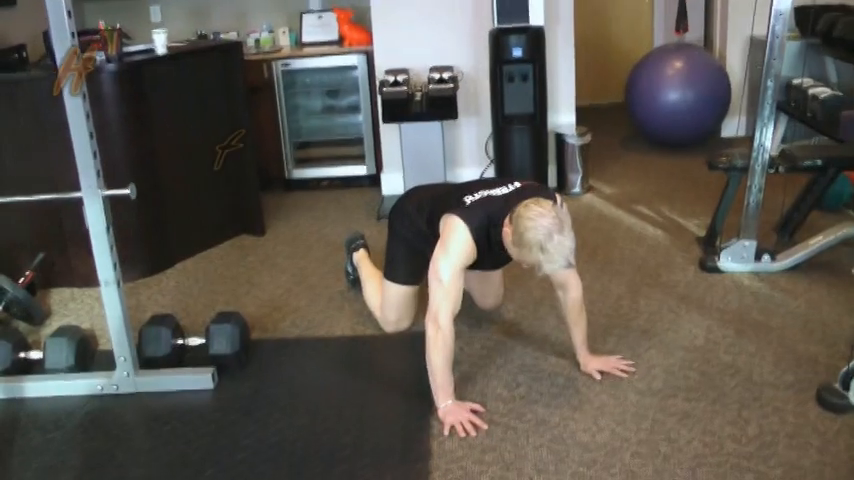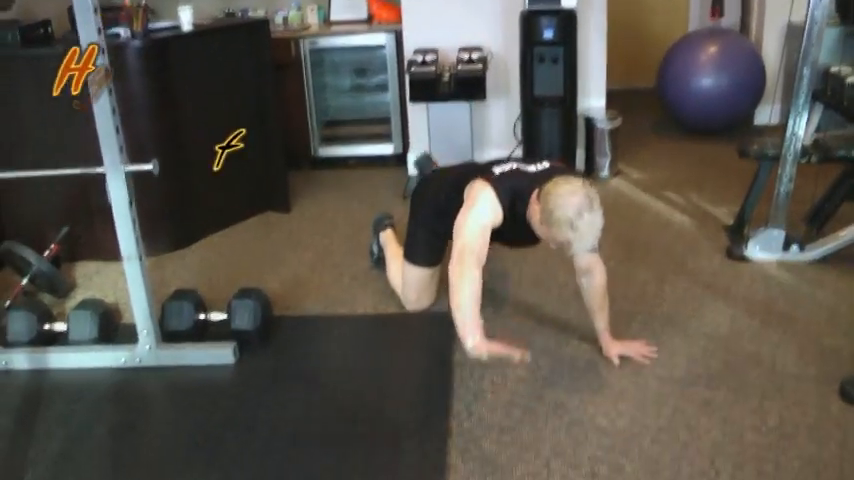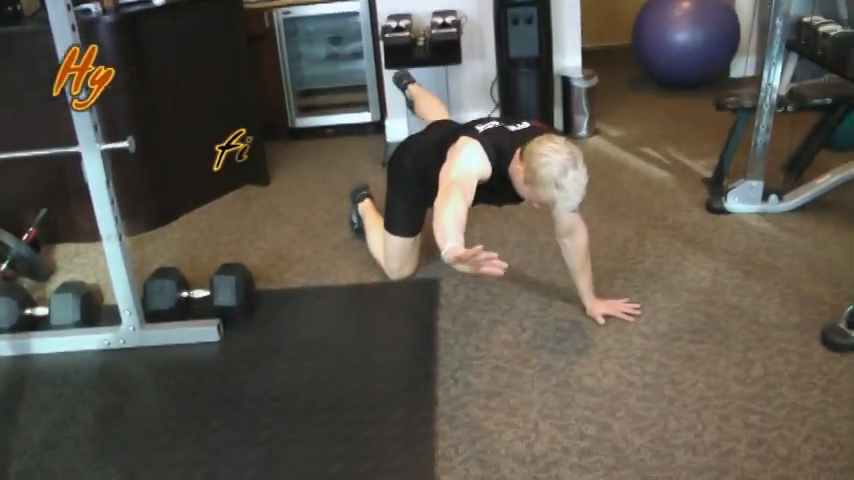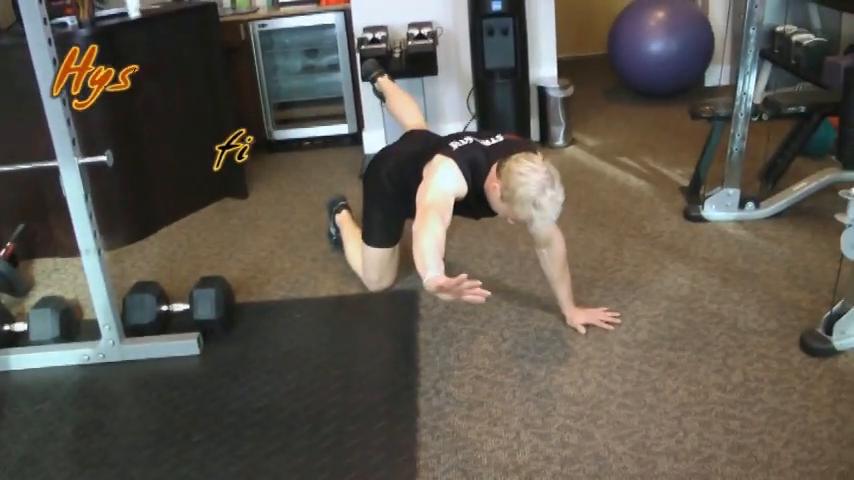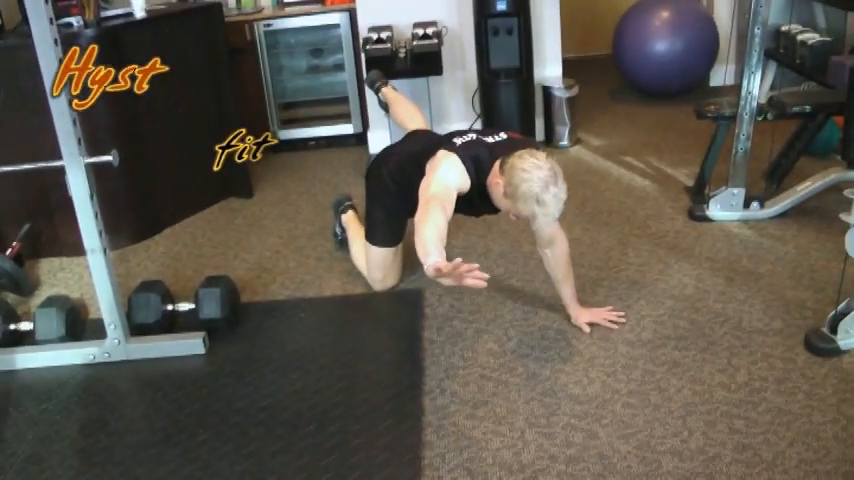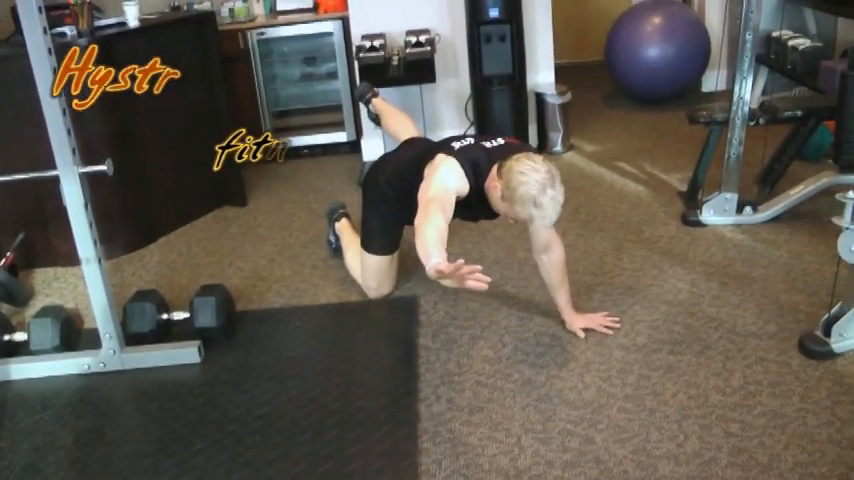
dt=0.4s
person 1, frame 1
left shoulder: (552, 210)
right shoulder: (461, 233)
left elbow: (568, 284)
right elbow: (439, 321)
left wrist: (584, 355)
right wrist: (446, 403)
right hip: (413, 221)
left knee: (490, 303)
right knee: (395, 322)
left ankle: (444, 269)
right ankle: (359, 254)
person 1, frame 2
left shoulder: (573, 201)
right shoulder: (487, 201)
left elbow: (590, 271)
right elbow: (465, 265)
left wrist: (607, 340)
right wrist: (473, 338)
right hip: (436, 202)
right knee: (417, 302)
left ankle: (435, 173)
right ankle: (386, 233)
person 1, frame 3
left shoulder: (554, 157)
right shoulder: (472, 157)
left elbow: (571, 231)
right elbow: (451, 198)
left wrist: (590, 300)
right wrist: (452, 248)
right hip: (413, 167)
right knee: (398, 271)
left ankle: (410, 86)
right ankle: (364, 204)
person 1, frame 4
left shoulder: (530, 165)
right shoulder: (448, 173)
left elbow: (549, 240)
right elbow: (430, 221)
left wrist: (569, 308)
right wrist: (434, 278)
left hip: (423, 147)
right hip: (388, 179)
left knee: (418, 130)
right knee: (378, 282)
left ankle: (380, 79)
right ankle: (342, 215)
person 1, frame 5
left shoulder: (531, 167)
right shoulder: (452, 168)
left elbow: (551, 240)
right elbow: (431, 212)
left wrist: (574, 307)
right wrist: (434, 263)
left hip: (423, 149)
right hip: (391, 178)
left knee: (419, 131)
right knee: (382, 282)
left ankle: (383, 88)
right ankle: (347, 215)
person 1, frame 6
left shoulder: (527, 173)
right shoulder: (450, 172)
left elbow: (547, 247)
right elbow: (432, 215)
left wrist: (569, 313)
right wrist: (436, 265)
right hip: (387, 188)
left knee: (413, 140)
right knee: (377, 289)
left ankle: (372, 100)
right ankle: (341, 223)
